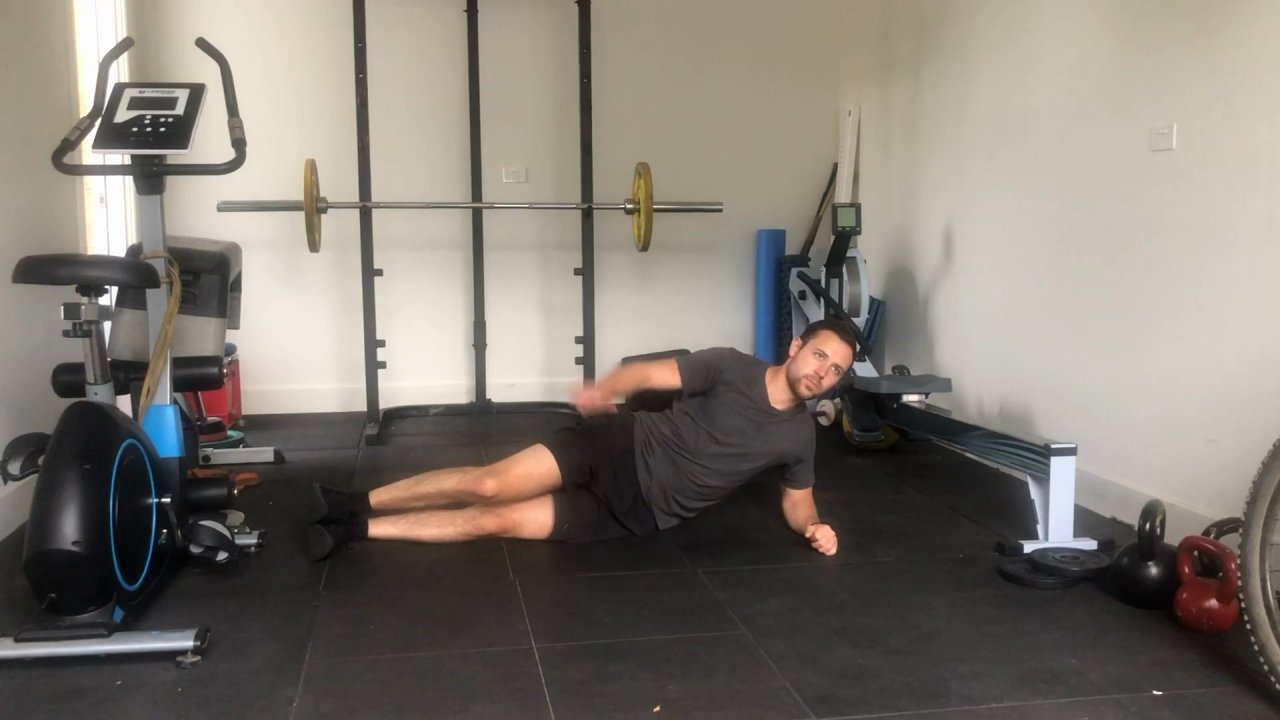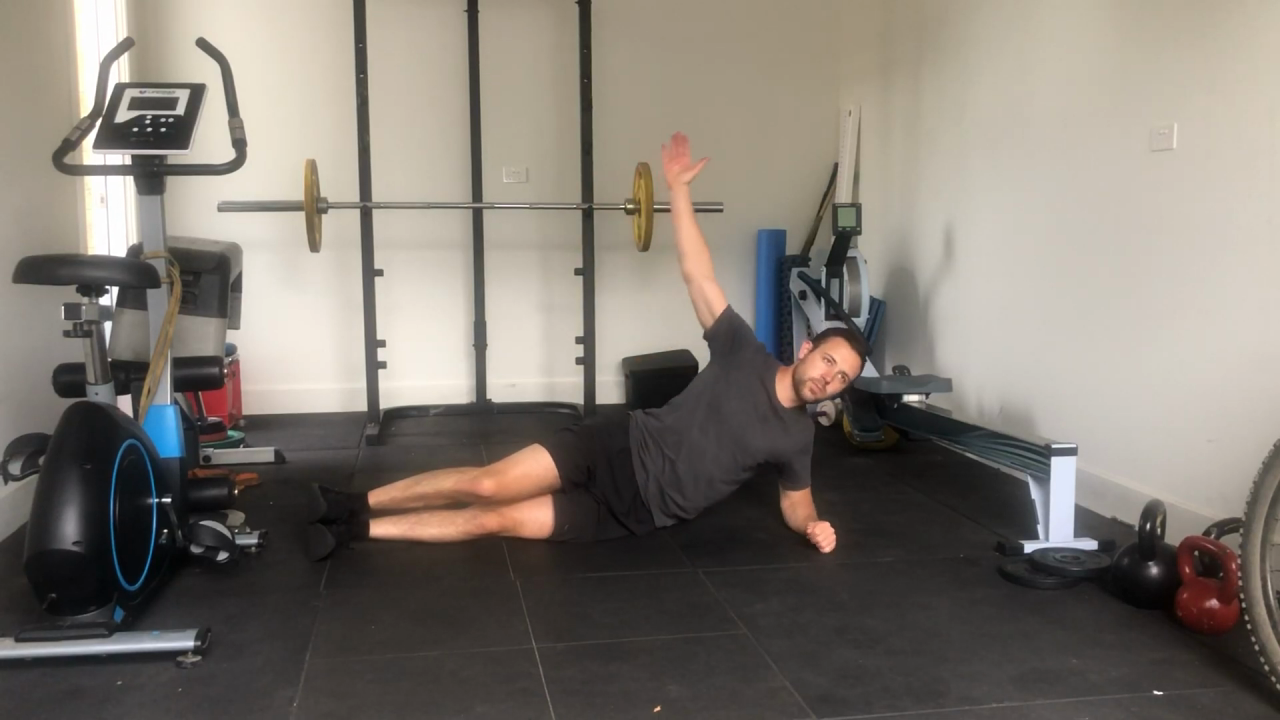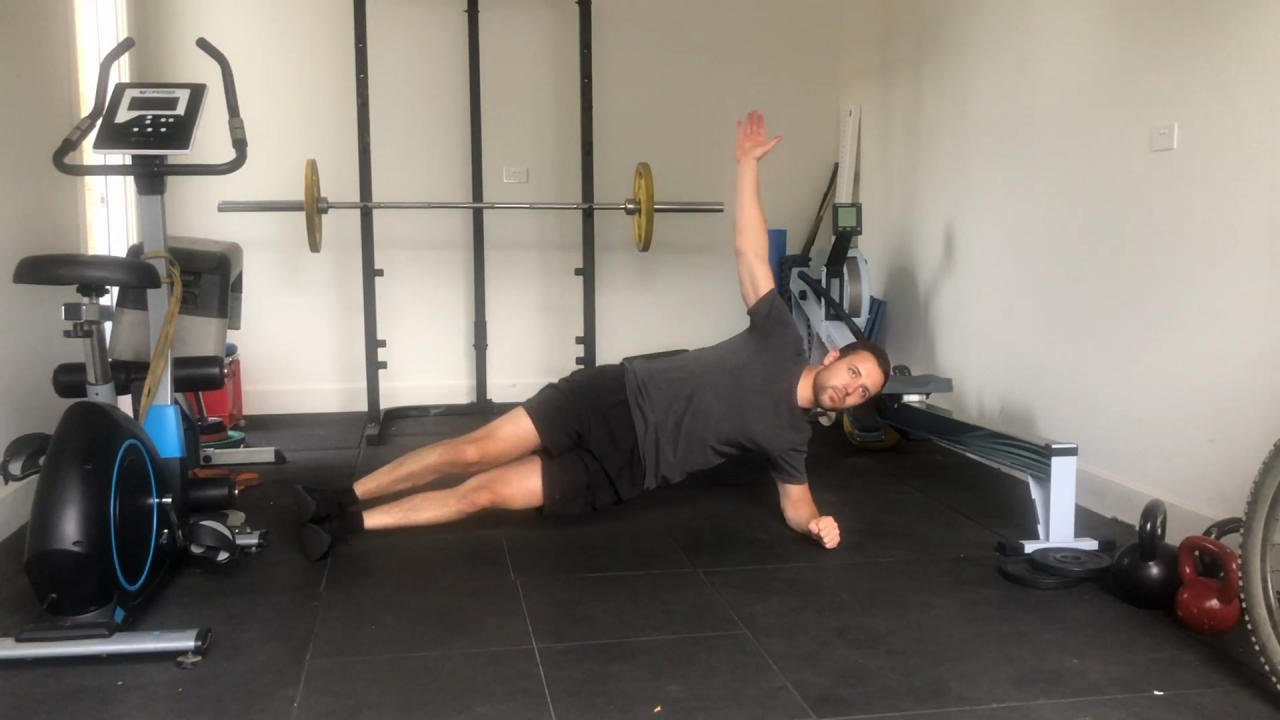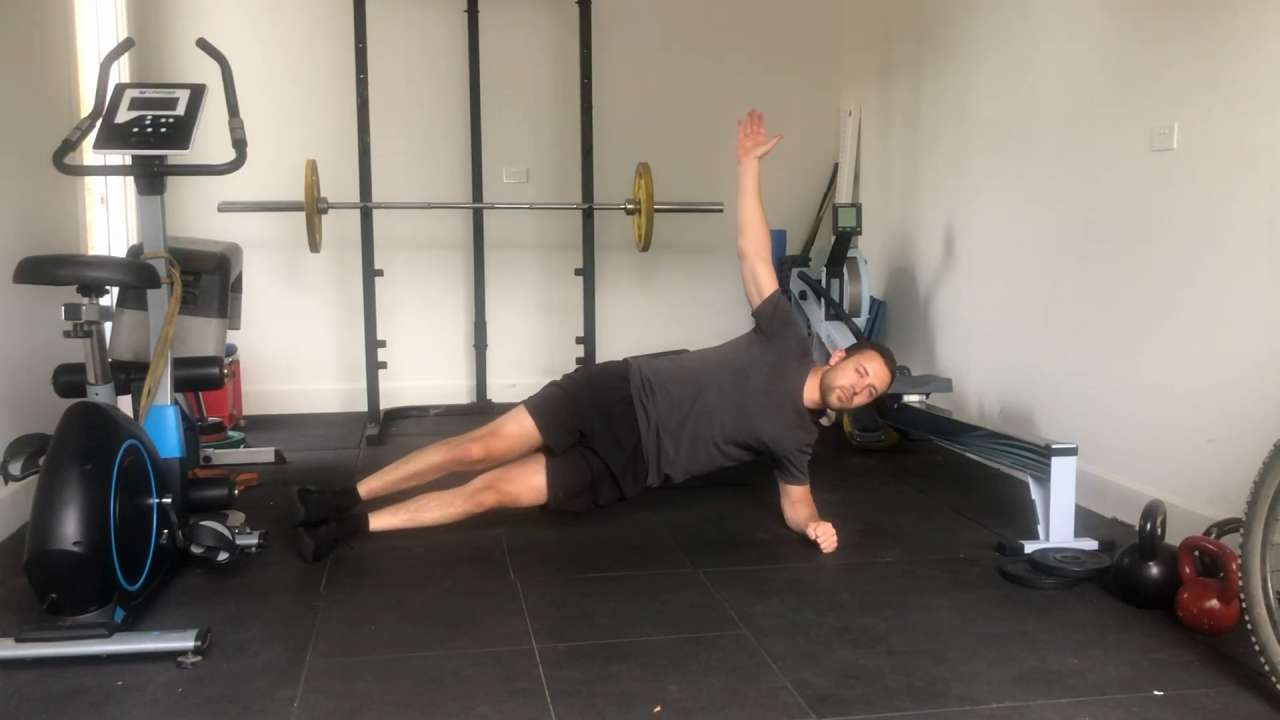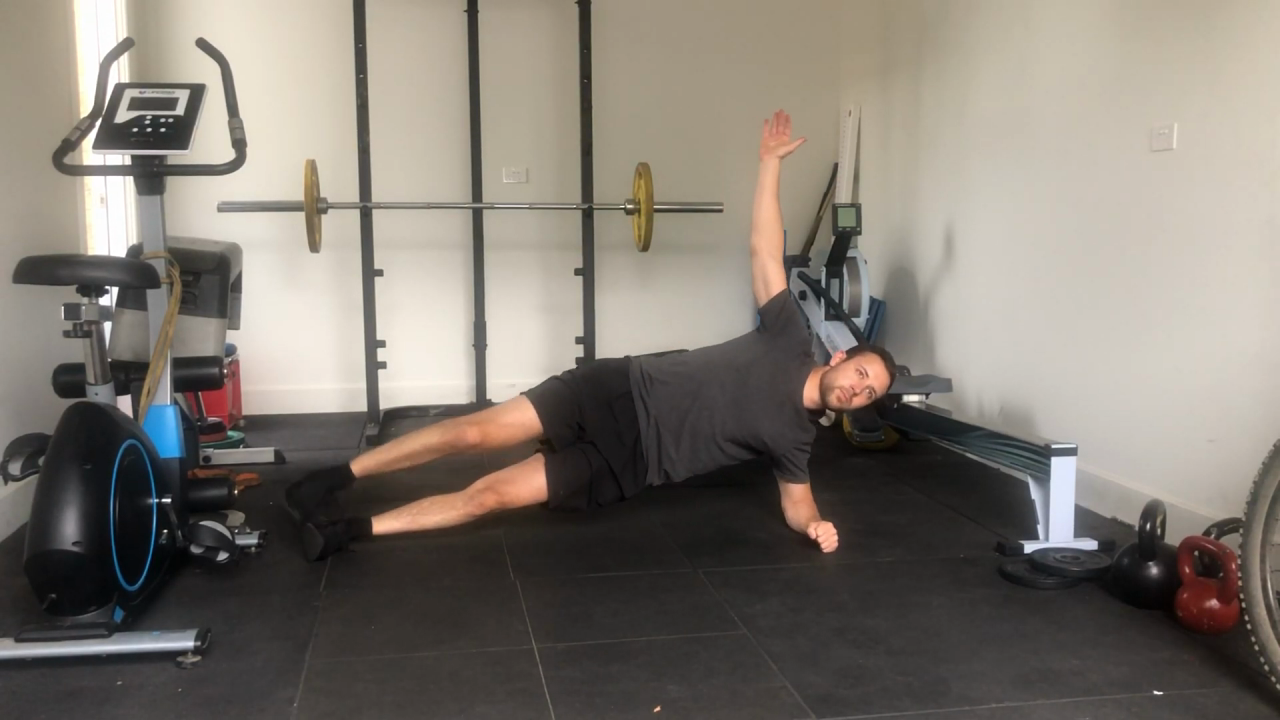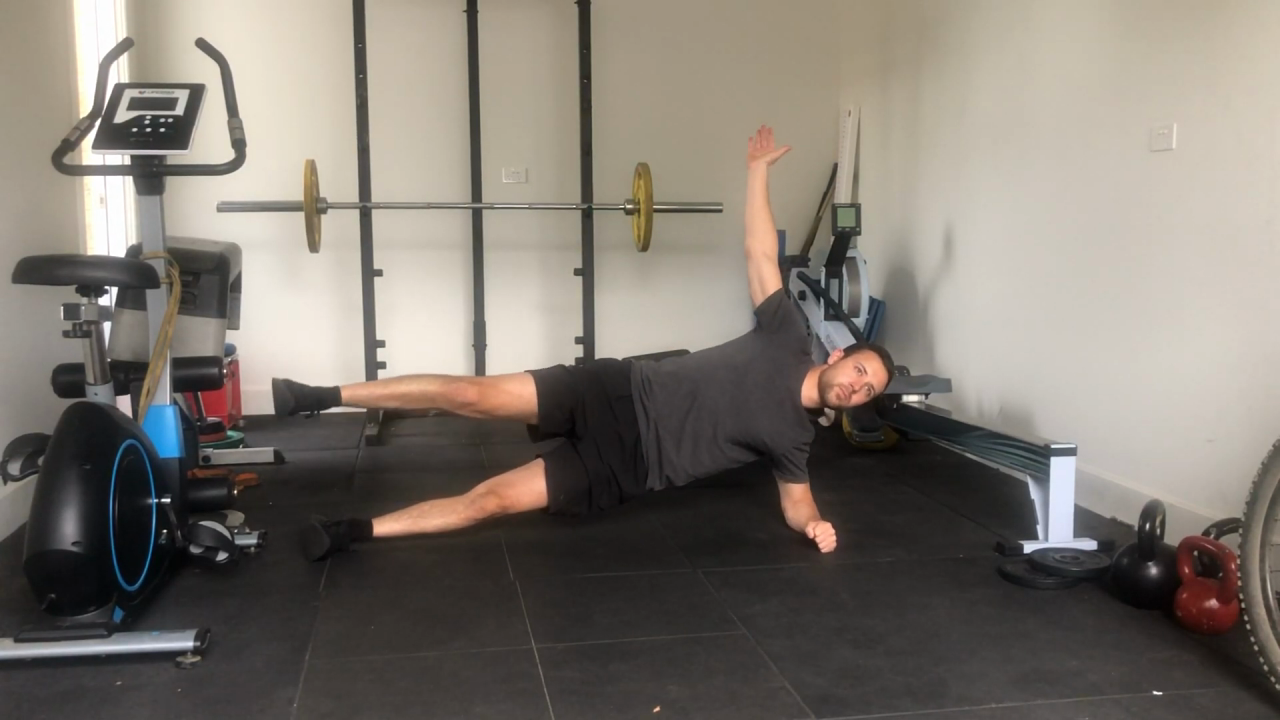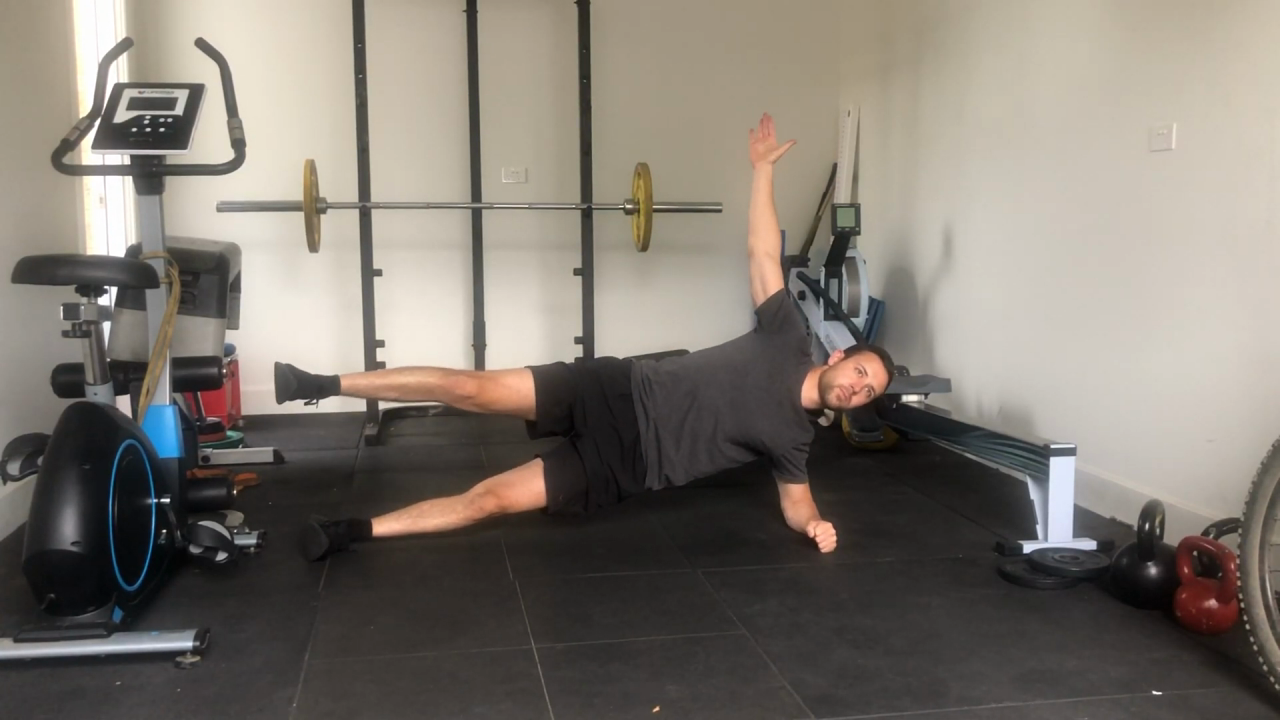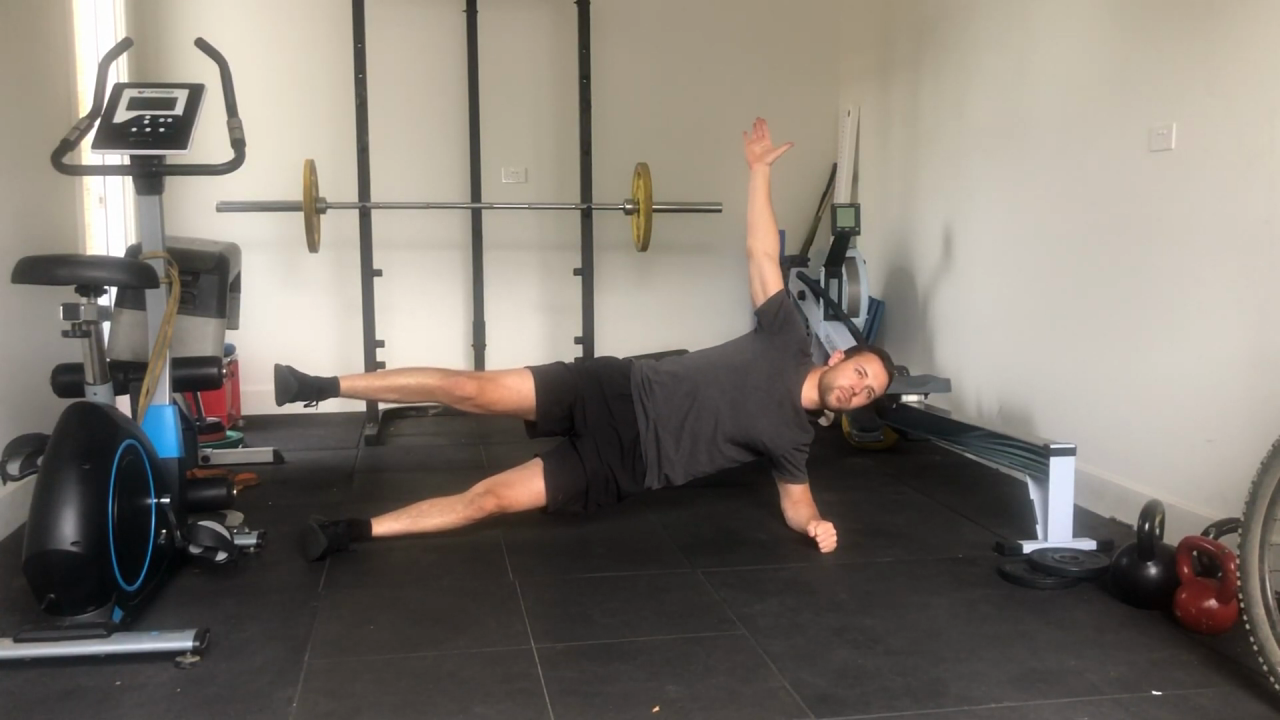
dt=0.5s
person 1, frame 1
left shoulder: (800, 437)
right shoulder: (734, 370)
left elbow: (797, 498)
right elbow: (649, 372)
left wrist: (815, 527)
right wrist: (606, 387)
left hip: (643, 512)
right hip: (622, 449)
left knee: (499, 523)
right knee: (495, 484)
left ankle: (359, 532)
right ankle: (357, 505)
person 1, frame 2
left shoulder: (795, 436)
right shoulder: (743, 355)
left elbow: (795, 501)
right elbow: (697, 275)
left wrist: (814, 526)
right wrist: (678, 187)
left hip: (639, 509)
right hip: (621, 446)
left knee: (494, 519)
right knee: (490, 486)
left ankle: (359, 530)
right ankle: (357, 507)
person 1, frame 3
left shoulder: (790, 434)
right shoulder: (782, 342)
left elbow: (794, 498)
right elbow: (750, 249)
left wrist: (816, 523)
right wrist: (747, 161)
left hip: (621, 462)
right hip: (611, 398)
left knee: (486, 493)
right knee: (477, 452)
left ankle: (352, 523)
right ankle: (345, 501)
person 1, frame 4
left shoulder: (797, 434)
right shoulder: (788, 342)
left elbow: (795, 499)
right elbow: (753, 252)
left wrist: (816, 525)
right wrist: (749, 162)
left hip: (627, 459)
right hip: (618, 394)
left knee: (492, 491)
right knee: (481, 450)
left ankle: (351, 525)
right ankle: (345, 501)
person 1, frame 5
left shoulder: (795, 434)
right shoulder: (791, 339)
left elbow: (795, 499)
right elbow: (764, 249)
left wrist: (816, 525)
right wrist: (770, 161)
left hip: (628, 457)
right hip: (619, 392)
left knee: (491, 494)
right knee: (477, 433)
left ankle: (351, 528)
right ankle: (340, 478)
person 1, frame 6
left shoulder: (794, 434)
right shoulder: (787, 338)
left elbow: (795, 500)
right elbow: (760, 252)
left wrist: (816, 525)
right wrist: (758, 168)
left hip: (625, 463)
right hip: (619, 393)
left knee: (490, 498)
right knee: (476, 396)
left ankle: (352, 531)
right ankle: (323, 396)
person 1, frame 7
left shoulder: (793, 434)
right shoulder: (787, 339)
left elbow: (794, 498)
right elbow: (763, 252)
left wrist: (816, 525)
right wrist: (762, 168)
left hip: (623, 463)
right hip: (618, 393)
left knee: (487, 500)
right knee: (473, 390)
left ankle: (351, 531)
right ankle: (322, 384)
person 1, frame 8
left shoulder: (793, 435)
right shoulder: (788, 340)
left elbow: (795, 500)
right elbow: (763, 253)
left wrist: (816, 525)
right wrist: (759, 170)
left hip: (622, 464)
right hip: (619, 393)
left knee: (489, 498)
right knee: (473, 390)
left ankle: (351, 531)
right ankle: (321, 386)
